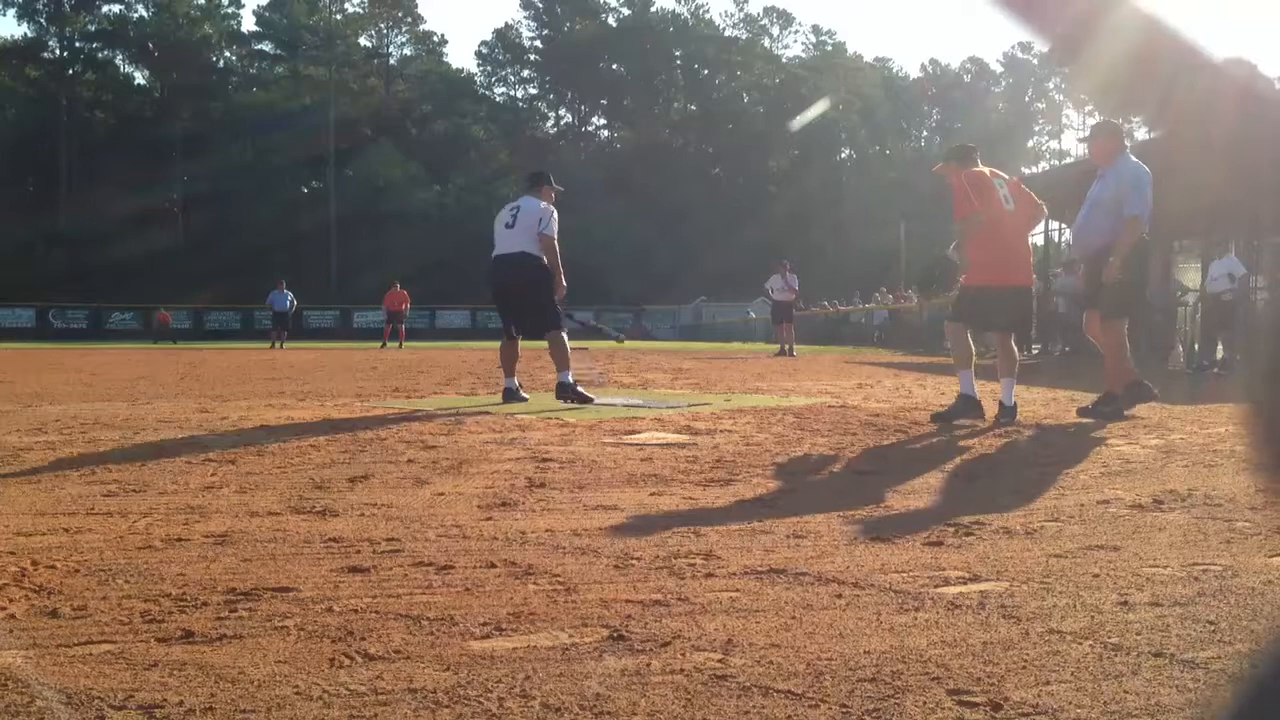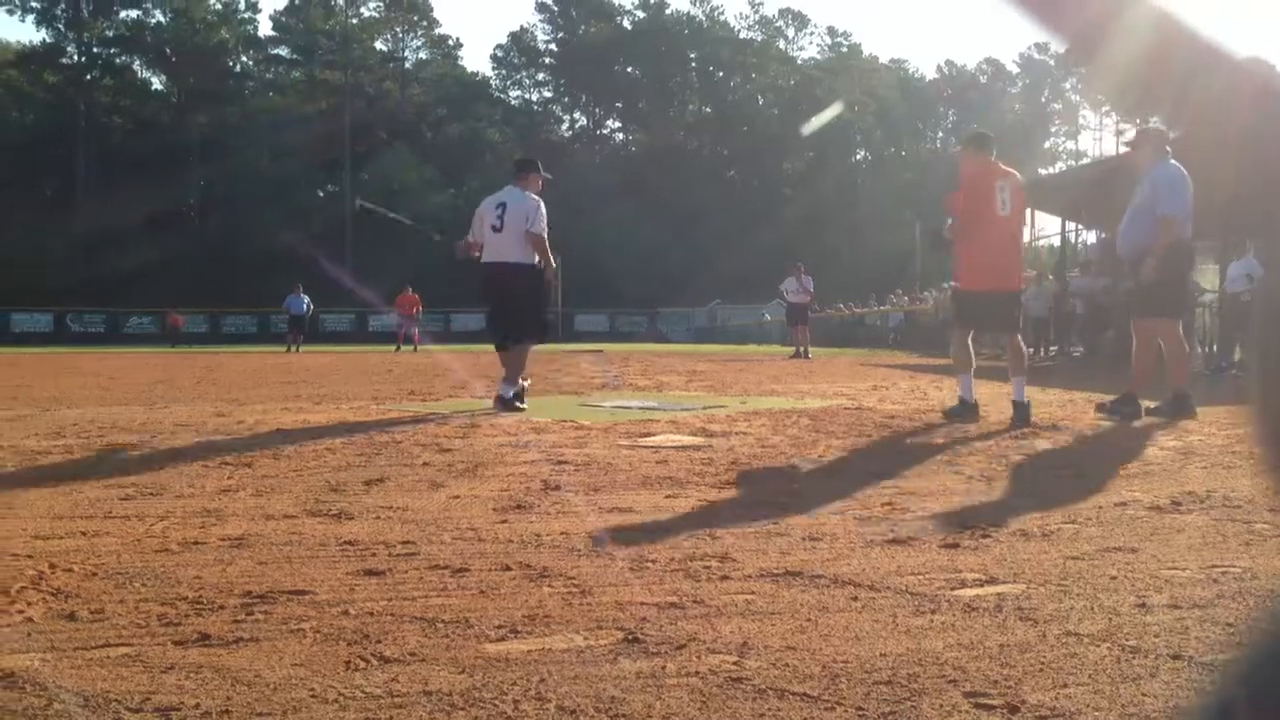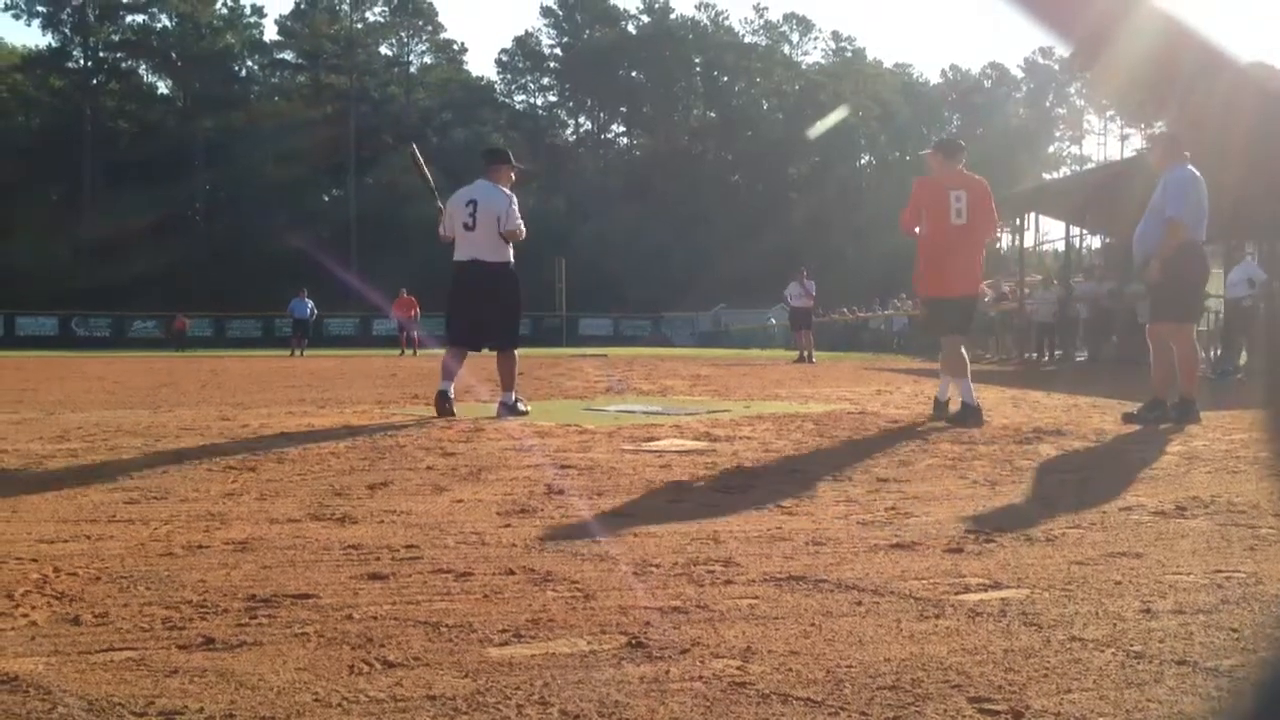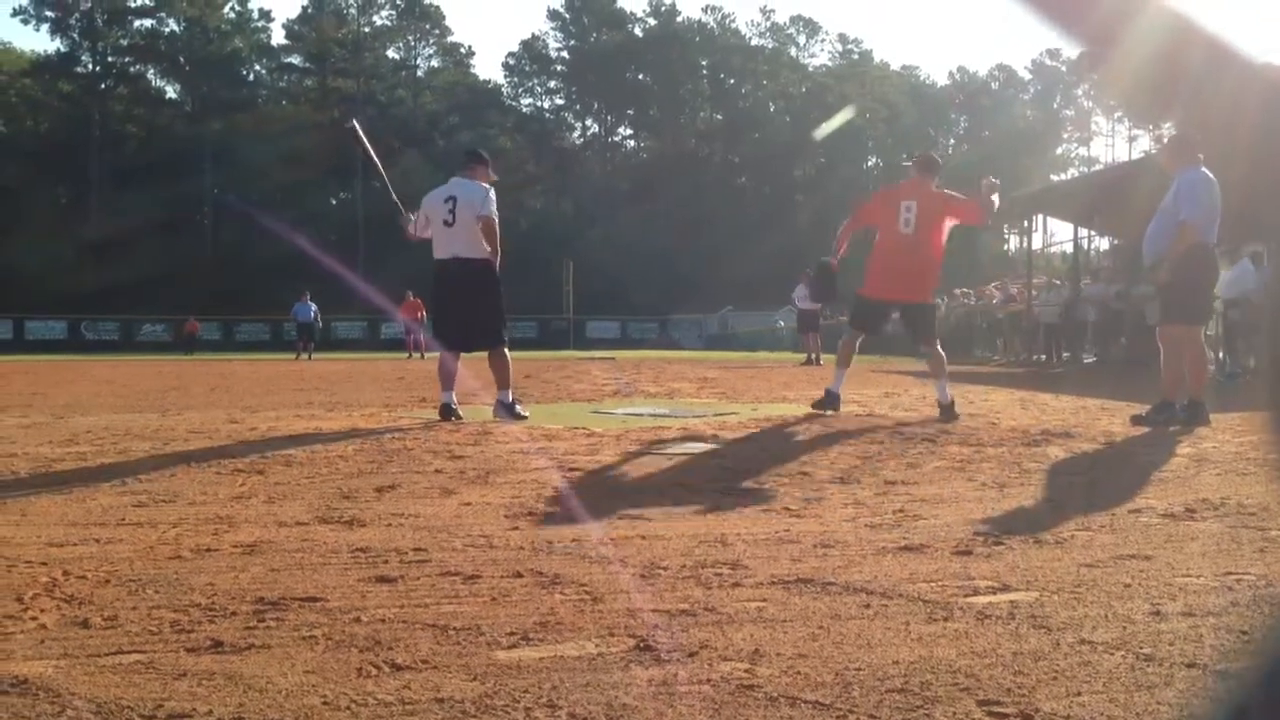
dt=0.5s
person 1, frame 1
left shoulder: (1132, 172)
right shoulder: (1106, 174)
left elbow: (1134, 221)
left wrist: (1116, 260)
right wrist: (1086, 263)
left hip: (1121, 260)
right hip: (1100, 260)
left knee: (1111, 328)
right knee: (1094, 326)
left ankle: (1112, 398)
right ankle: (1134, 384)
person 1, frame 2
left shoulder: (1168, 174)
right shoulder: (1157, 175)
left elbow: (1170, 221)
left wrist: (1151, 259)
right wrist: (1147, 261)
left hip: (1164, 261)
right hip: (1158, 263)
left knee: (1146, 330)
right knee: (1157, 331)
left ankle: (1132, 400)
right ankle: (1180, 399)
person 1, frame 3
left shoulder: (1180, 177)
right shoulder: (1175, 178)
left elbow: (1178, 225)
left wrist: (1157, 261)
right wrist: (1156, 263)
left hip: (1177, 264)
right hip: (1172, 266)
left knee: (1174, 334)
right knee: (1165, 335)
left ankle: (1178, 404)
right ankle: (1167, 403)
person 1, frame 4
left shoulder: (1194, 179)
right shoulder: (1186, 180)
left elbow: (1190, 227)
left wrist: (1167, 264)
right wrist: (1165, 266)
left hip: (1186, 266)
right hip: (1179, 268)
left knee: (1186, 335)
right knee: (1170, 336)
left ankle: (1194, 406)
right ankle: (1169, 405)
person 2, frame 1
left shoulder: (965, 179)
right shoulder: (1005, 178)
left elbow: (974, 219)
right elbow: (1038, 212)
left wrist: (959, 245)
left hip: (987, 271)
right hip: (1019, 271)
left knee: (956, 326)
right knee: (1002, 336)
left ankle: (968, 398)
right ankle: (1007, 404)
person 2, frame 2
left shoulder: (969, 177)
right shoulder: (1014, 179)
left elbow: (957, 226)
left wrist: (950, 232)
left hip: (974, 272)
right hip: (1009, 273)
left knee: (960, 333)
right knee: (1012, 336)
left ankle: (967, 402)
right ankle: (1020, 402)
person 2, frame 3
left shoulder: (926, 185)
right shoulder: (979, 186)
left elbow: (907, 226)
right elbow: (990, 230)
left hip: (937, 276)
right hip: (968, 277)
left knee: (950, 340)
right knee: (954, 337)
left ankle: (970, 405)
right ankle: (943, 399)
person 2, frame 4
left shoulder: (889, 194)
right shoulder: (945, 201)
left elbow: (854, 222)
right elbow: (985, 211)
left wrist: (834, 255)
right wrist: (991, 191)
left hip: (879, 283)
right hip: (919, 288)
left knee: (853, 333)
right knee: (929, 344)
left ankle: (833, 395)
right ankle: (946, 403)
person 3, frame 1
left shoulder: (505, 211)
right shoulder: (545, 209)
right elbow: (548, 242)
right wrist: (559, 278)
left hip: (499, 269)
right hip: (528, 267)
left knee: (511, 332)
right knee: (553, 327)
left ankle: (510, 387)
right ankle: (565, 382)
person 3, frame 2
left shoulder: (487, 203)
right shoulder: (532, 202)
left elbow: (473, 243)
right elbow: (537, 238)
left wrist: (469, 249)
right wrist: (549, 263)
left hip: (492, 273)
right hip: (522, 273)
left knee: (504, 337)
right knee: (525, 336)
left ankle: (514, 385)
right ankle: (506, 393)
person 3, frame 3
left shoulder: (457, 197)
right shoulder: (504, 197)
left elbow: (445, 236)
right elbow: (513, 233)
right wrist: (521, 230)
left hip: (463, 272)
right hip: (497, 273)
left knee: (458, 339)
right knee: (506, 342)
left ankle: (445, 390)
right ankle: (508, 401)
person 3, frame 4
left shoulder: (432, 197)
right shoulder: (481, 191)
left elbow: (415, 234)
right elbow: (488, 222)
left wrist: (409, 222)
right wrist: (495, 253)
left hip: (444, 271)
right hip: (478, 270)
left knee: (449, 343)
right knee: (496, 340)
left ankle: (448, 402)
right ankle: (505, 401)
